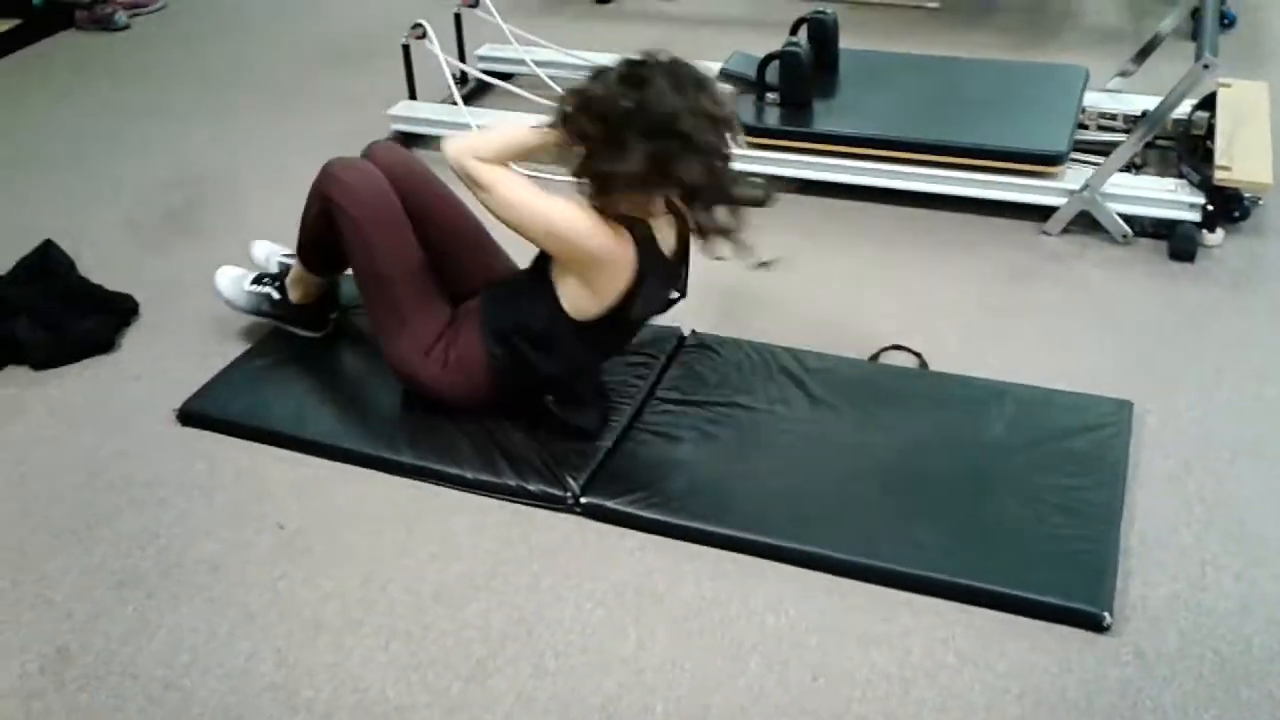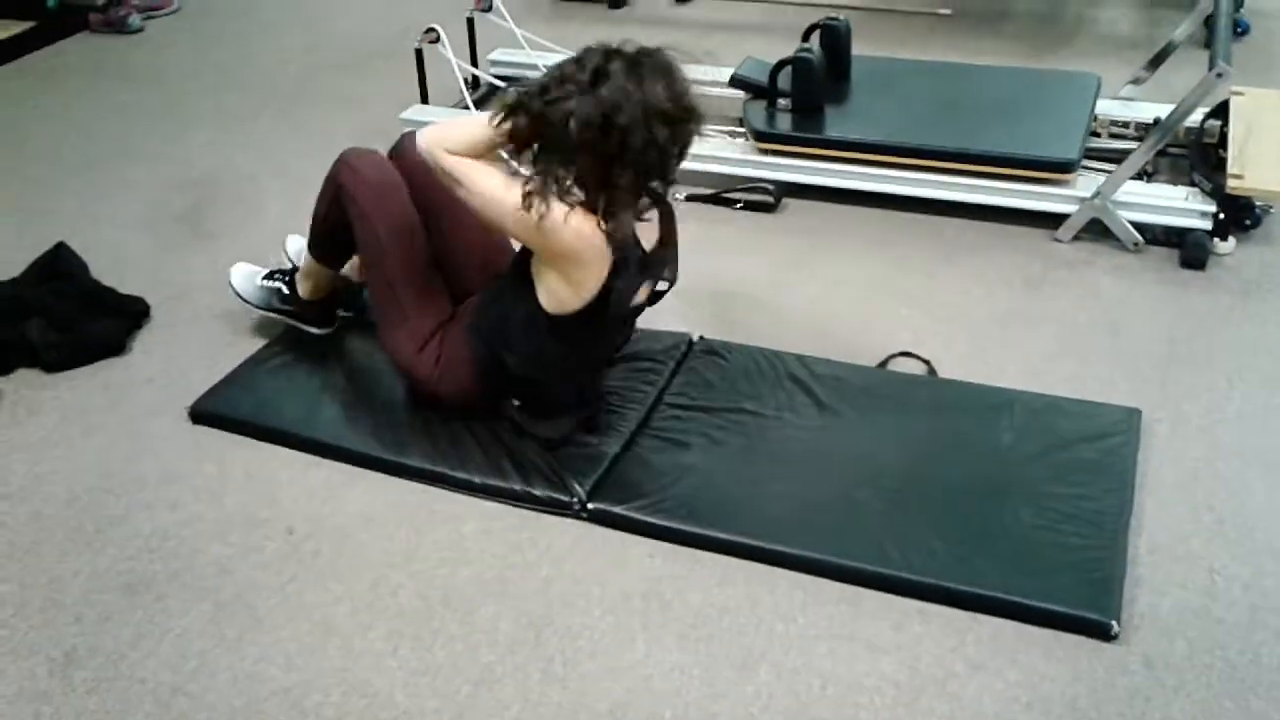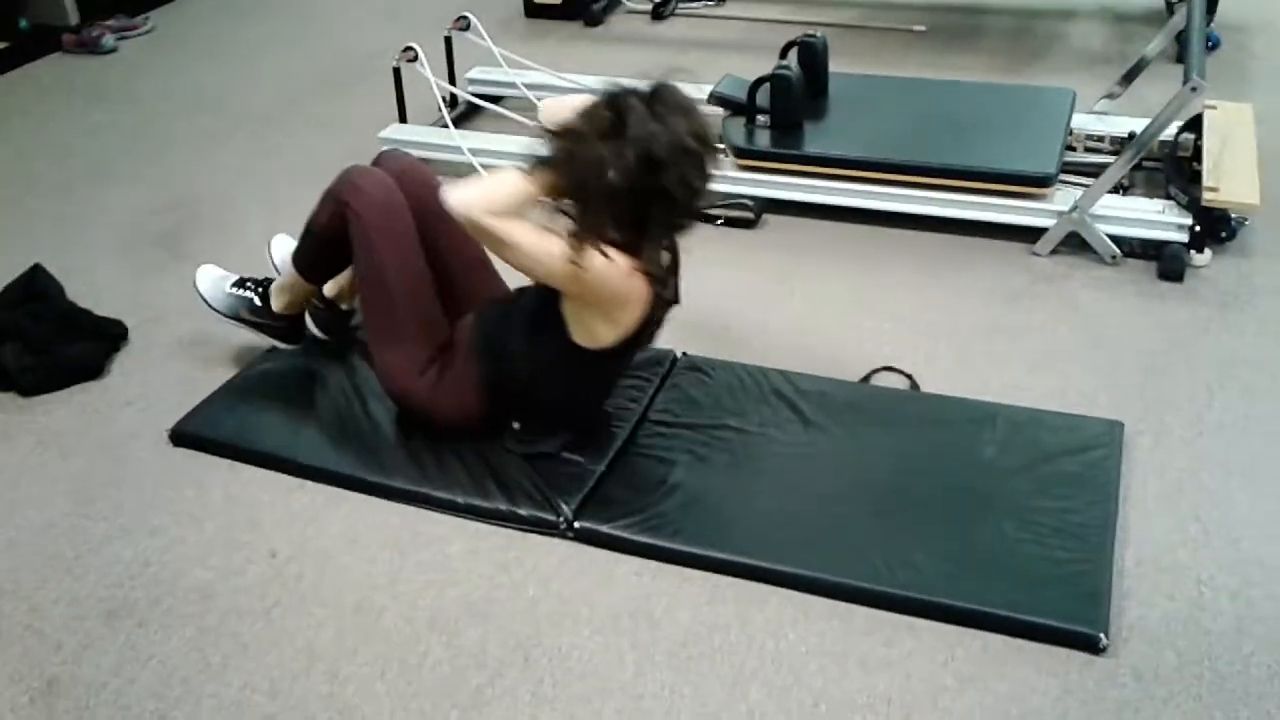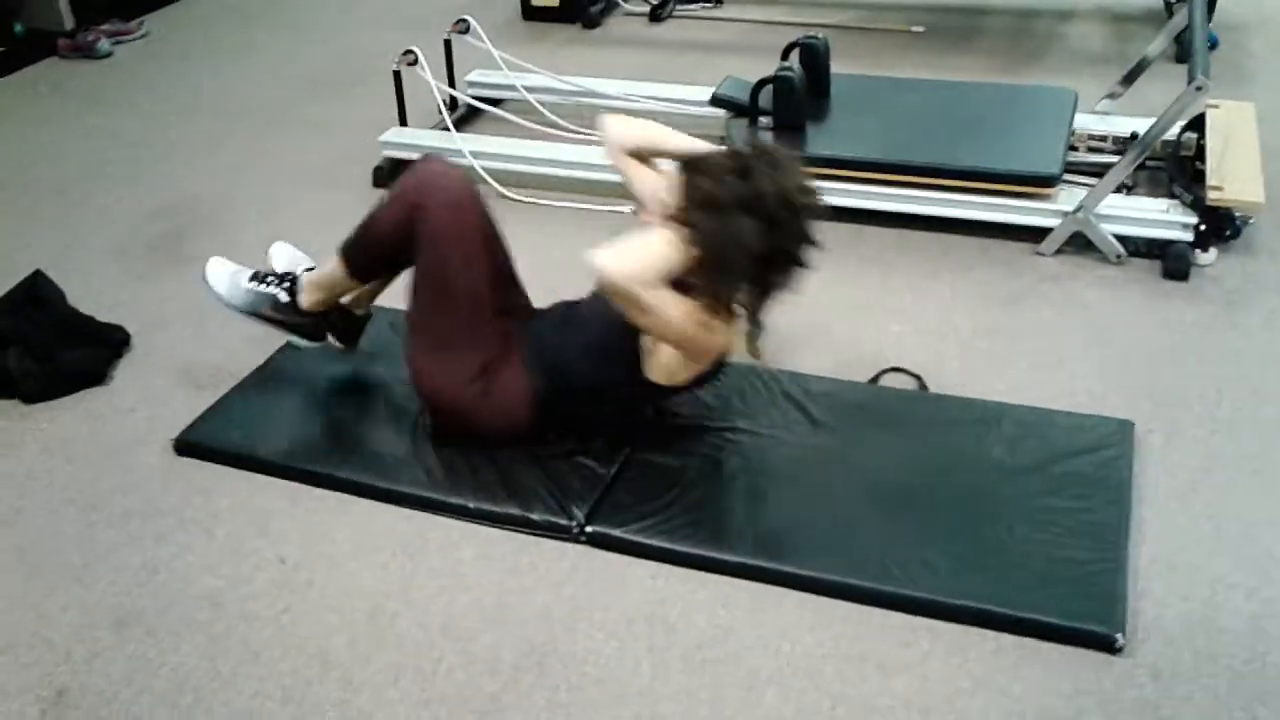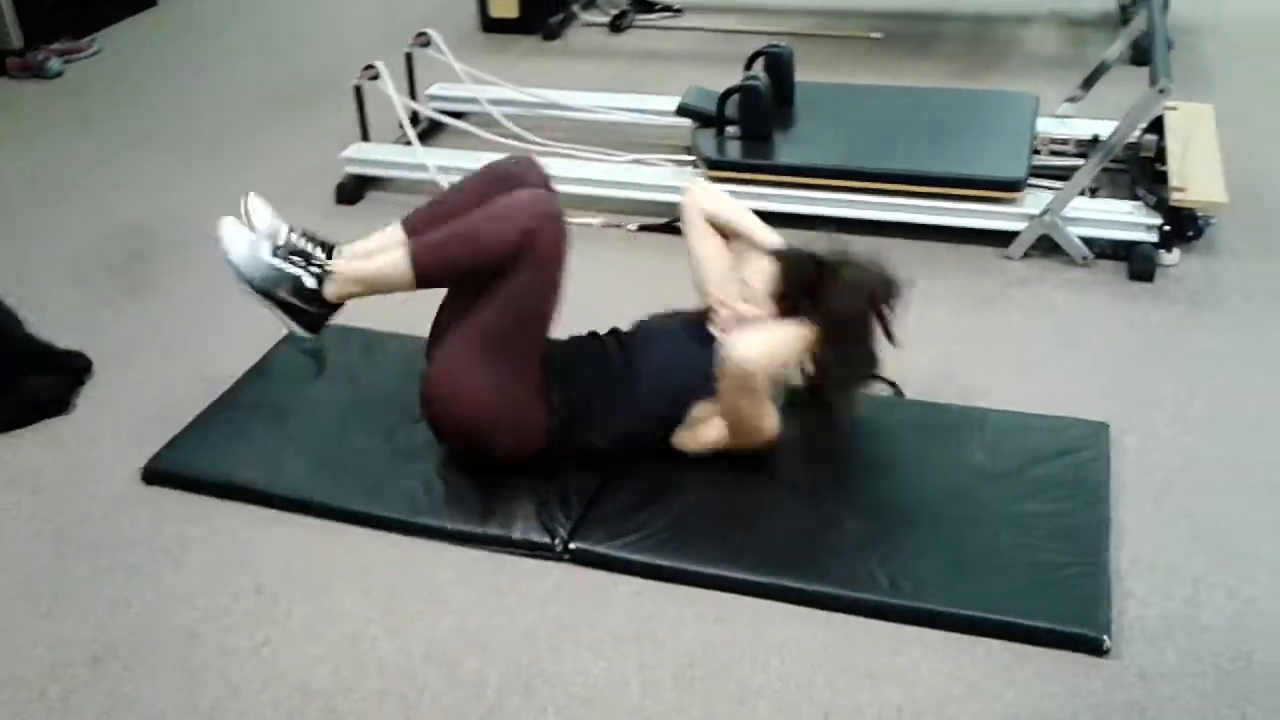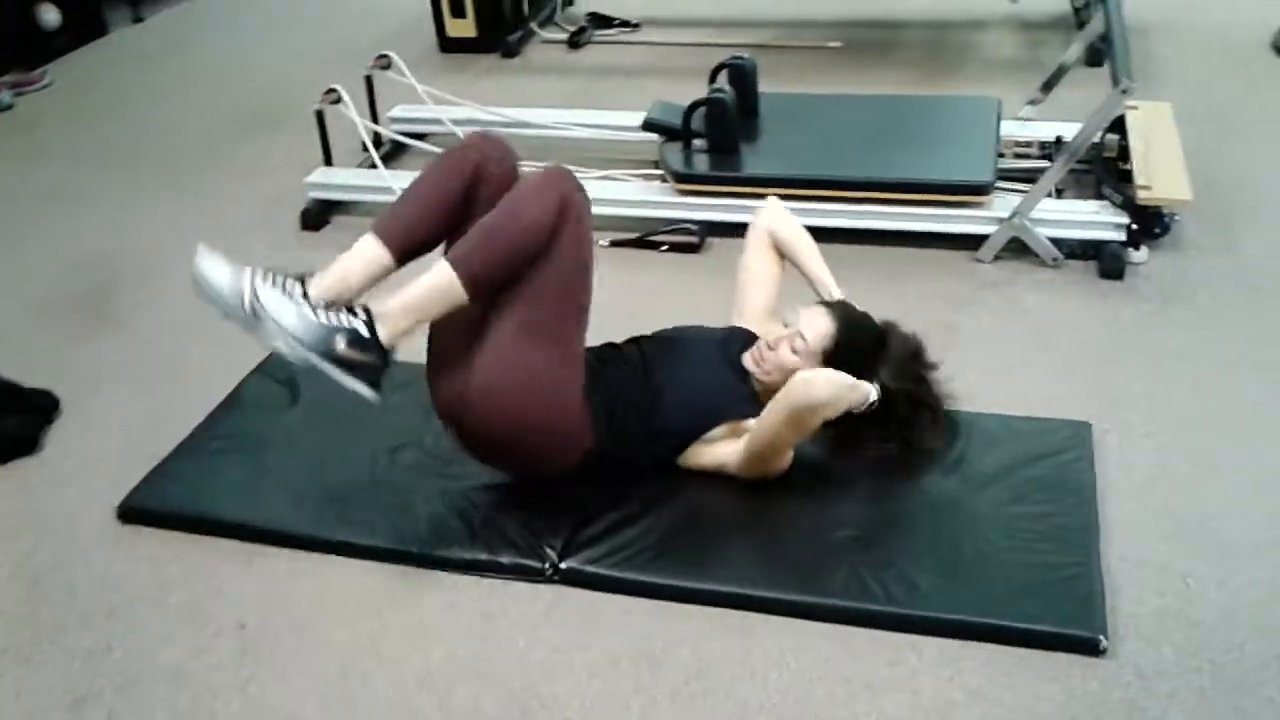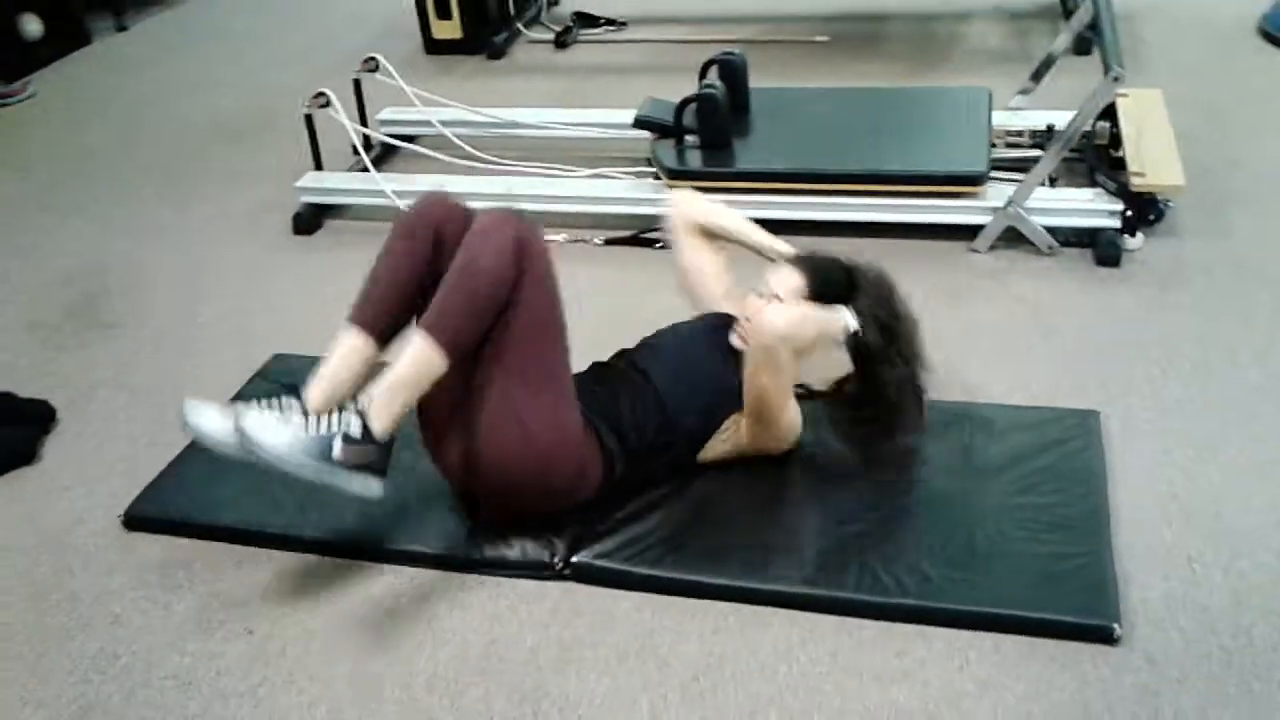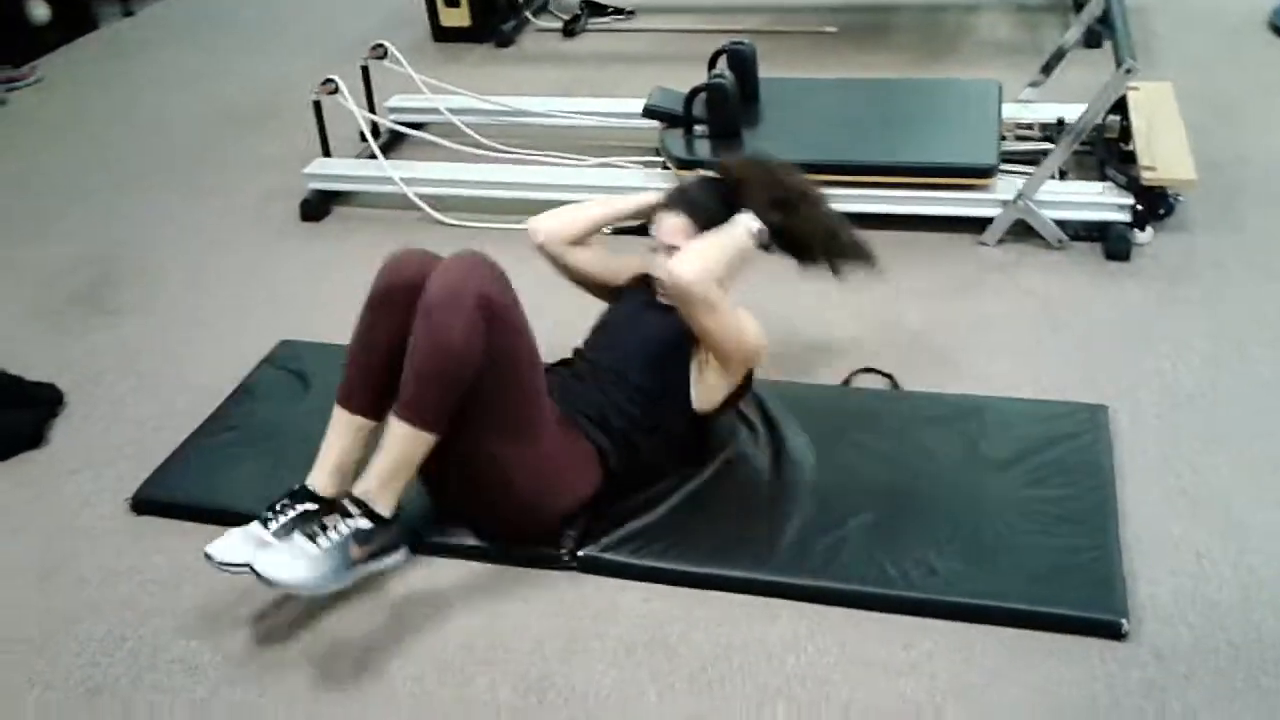
dt=0.2s
person 1, frame 1
left shoulder: (603, 246)
right shoulder: (669, 214)
left elbow: (465, 156)
left wrist: (557, 133)
left hip: (459, 365)
right hip: (505, 311)
left knee: (344, 179)
right knee: (383, 159)
left ankle: (296, 299)
right ankle: (322, 265)
person 1, frame 2
left shoulder: (575, 234)
right shoulder: (649, 208)
left elbow: (437, 144)
left hip: (455, 363)
right hip: (502, 315)
left knee: (360, 169)
right knee: (406, 154)
left ankle: (306, 295)
right ankle: (343, 277)
person 1, frame 3
left shoulder: (618, 278)
right shoulder: (649, 234)
left elbow: (467, 203)
right elbow: (563, 121)
left wrist: (554, 172)
right wrist: (629, 118)
left hip: (446, 381)
right hip: (484, 331)
left knee: (363, 189)
right knee: (395, 168)
left ankle: (279, 309)
right ankle: (330, 303)
person 1, frame 4
left shoulder: (704, 333)
right shoulder: (690, 266)
left elbow: (607, 268)
right elbow: (613, 130)
left wrist: (687, 228)
right wrist: (706, 154)
left hip: (482, 392)
right hip: (517, 343)
left knee: (435, 190)
right knee: (436, 176)
left ankle: (308, 307)
right ankle: (345, 306)
person 1, frame 5
left shoulder: (748, 423)
right shoulder: (729, 318)
left elbow: (750, 361)
right elbow: (698, 195)
left wrist: (806, 331)
right wrist: (779, 256)
left hip: (483, 410)
right hip: (477, 369)
left knee: (536, 216)
right knee: (522, 179)
left ankle: (317, 290)
right ankle: (324, 264)
person 1, frame 6
left shoulder: (764, 448)
right shoulder: (752, 332)
left elbow: (811, 395)
right elbow: (774, 220)
left wrist: (858, 390)
right wrist: (833, 296)
left hip: (531, 418)
right hip: (481, 378)
left knee: (557, 190)
right knee: (483, 155)
left ankle: (367, 338)
right ankle: (314, 301)
person 1, frame 7
left shoulder: (771, 423)
right shoulder: (727, 321)
left elbow: (778, 334)
right elbow: (683, 210)
left wrist: (835, 319)
right wrist: (778, 249)
left hip: (538, 464)
right hip: (481, 429)
left knee: (508, 229)
right knee: (436, 214)
left ankle: (363, 437)
right ankle: (312, 412)
person 1, frame 8
left shoulder: (736, 340)
right shoulder: (645, 283)
left elbow: (690, 283)
right elbow: (548, 232)
left wrist: (750, 225)
right wrist: (657, 200)
left hip: (556, 470)
right hip: (476, 453)
left knee: (471, 277)
right knee: (410, 271)
left ankle: (369, 519)
right ankle: (318, 501)
